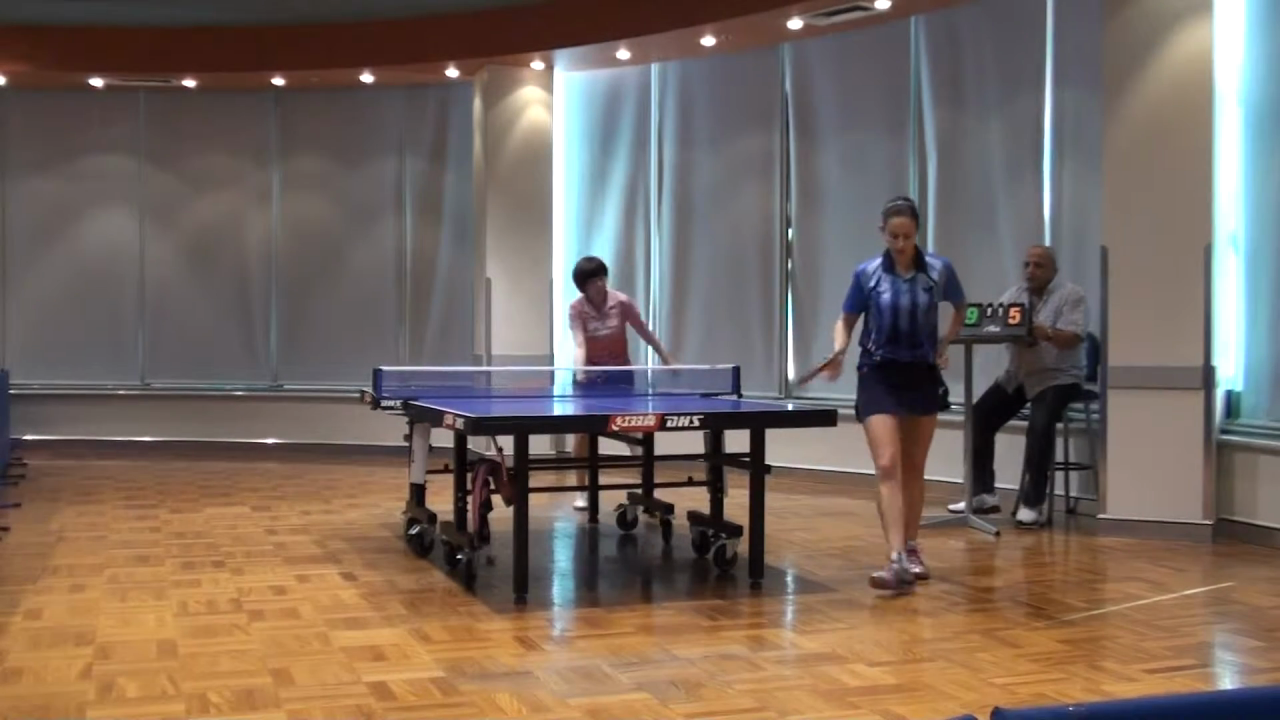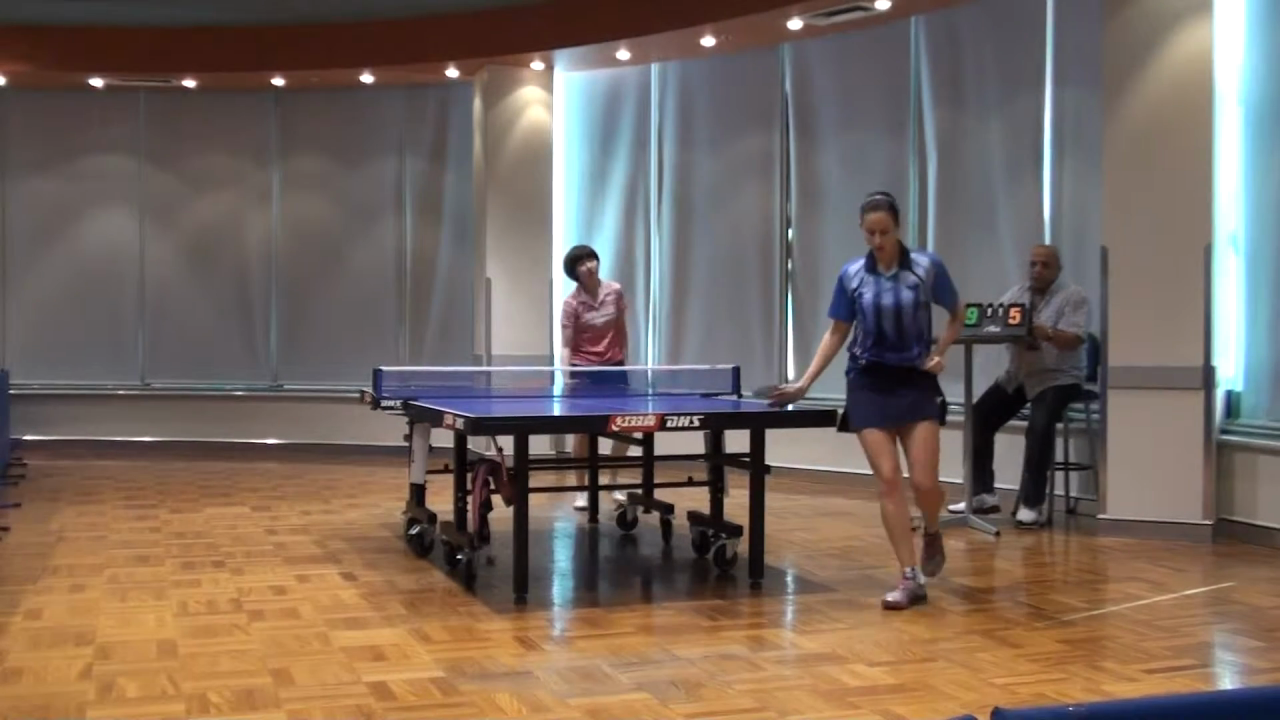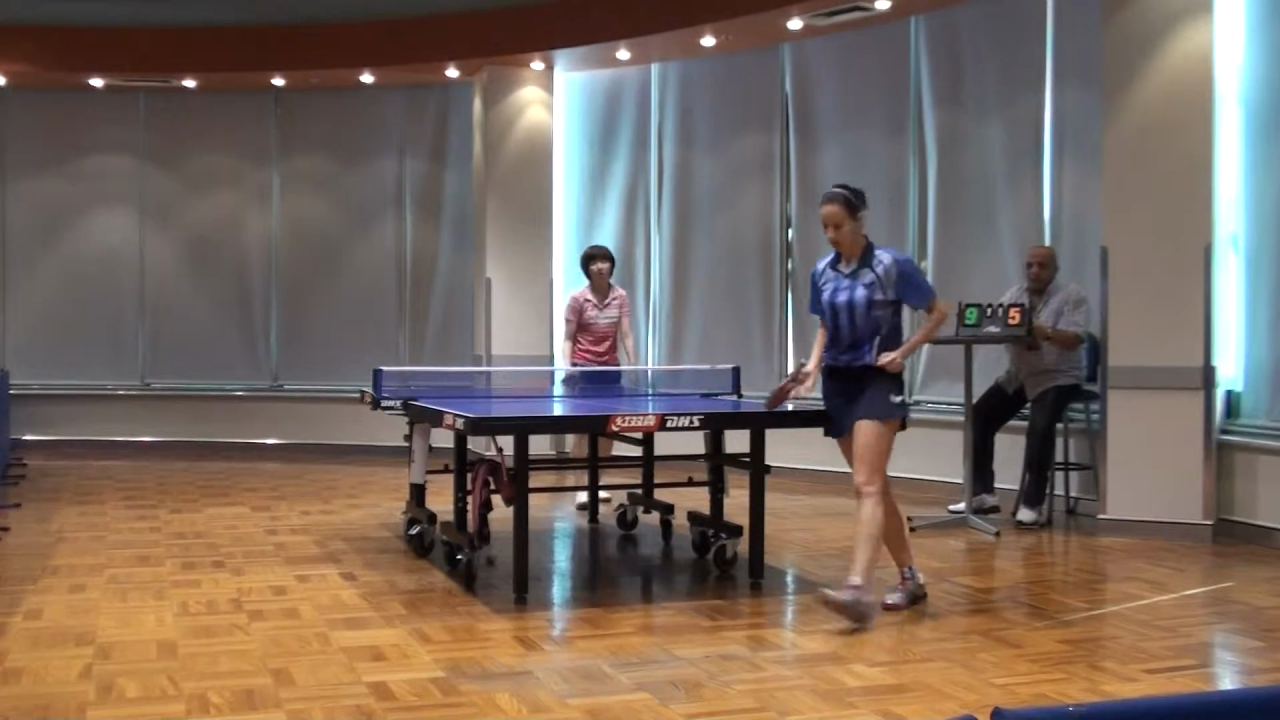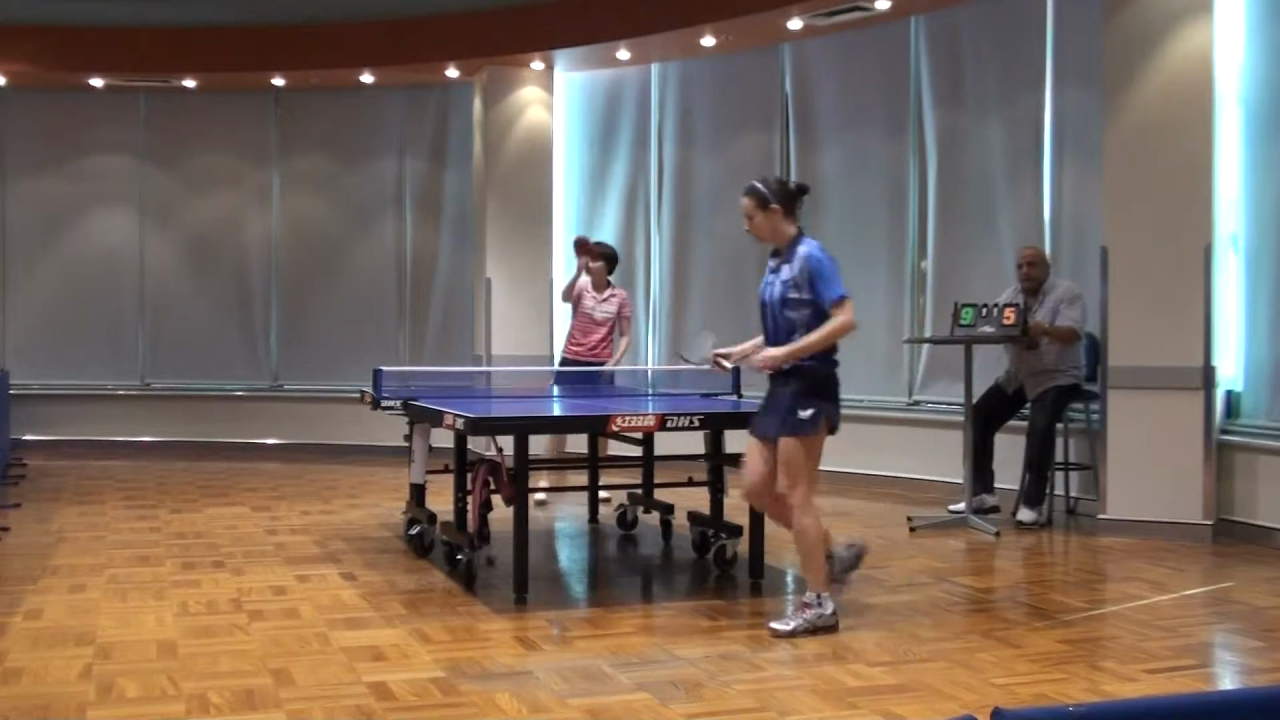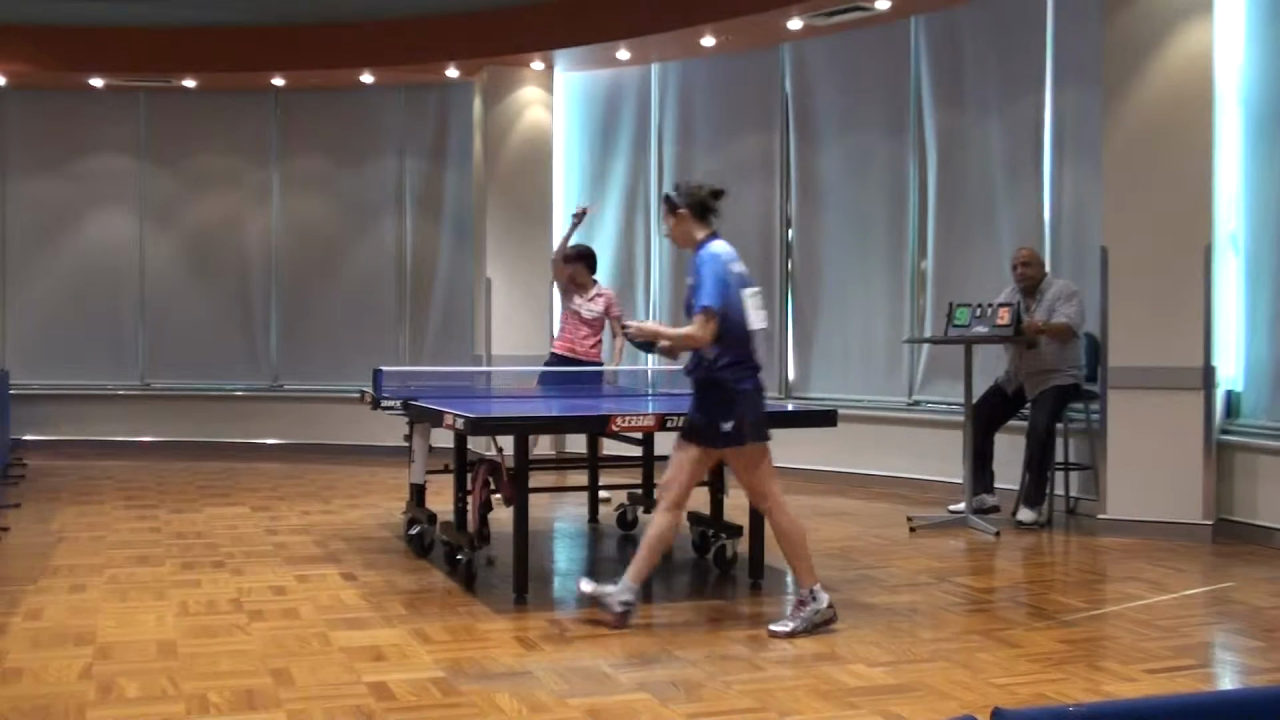
dt=0.3s
person 1, frame 1
left shoulder: (940, 271)
right shoulder: (867, 274)
left elbow: (958, 310)
right elbow: (845, 321)
left wrist: (946, 344)
right wrist: (837, 358)
left hip: (923, 377)
right hip: (879, 377)
left knee: (914, 468)
right knee: (888, 467)
left ankle: (909, 548)
right ankle: (896, 562)
person 1, frame 2
left shoulder: (929, 268)
right shoulder: (852, 275)
left elbow: (956, 314)
right elbow: (836, 333)
left wrist: (940, 352)
right wrist: (804, 382)
left hip: (917, 383)
right hip: (869, 384)
left knee: (925, 482)
right knee: (888, 480)
left ankle: (932, 534)
right ankle: (911, 577)
person 1, frame 3
left shoulder: (893, 264)
right shoulder: (822, 272)
left elbow: (938, 311)
left wrist: (904, 351)
right wrist: (812, 366)
left hip: (879, 383)
right hip: (838, 386)
left knee: (867, 484)
right knee: (872, 485)
left ankle: (860, 589)
right ankle: (909, 576)
person 1, frame 4
left shoulder: (812, 257)
right shoulder: (774, 264)
left elbow: (845, 320)
left wrist: (787, 353)
right wrist: (743, 351)
left hip: (807, 385)
right hip: (781, 388)
left knee: (796, 495)
right knee: (755, 487)
left ankle: (818, 605)
right ankle: (838, 554)
person 1, frame 5
left shoulder: (711, 259)
right shoulder: (719, 256)
left elbow: (701, 334)
left wrist: (651, 331)
right wrist: (671, 339)
left hip: (729, 398)
right hip: (718, 396)
left knee: (765, 498)
right knee: (671, 493)
left ankle: (815, 599)
right ankle: (623, 594)
person 2, frame 1
left shoulder: (1072, 295)
right shoulder: (1013, 294)
left elbow: (1072, 338)
left wrist: (1047, 333)
left hip: (1057, 377)
right hip: (1017, 376)
left knee: (1040, 426)
right knee: (979, 417)
left ankle: (1032, 504)
right ankle: (983, 494)
person 2, frame 2
left shoulder: (1074, 296)
right shoulder: (1015, 293)
left elbow: (1074, 340)
left wrist: (1048, 334)
left hip: (1058, 378)
right hip: (1017, 376)
left knee: (1039, 427)
right knee: (978, 417)
left ankle: (1032, 504)
right ankle: (983, 494)
person 2, frame 3
left shoulder: (1072, 295)
right shoulder: (1014, 294)
left elbow: (1074, 339)
left wrist: (1047, 333)
left hip: (1057, 378)
right hip: (1017, 376)
left knee: (1040, 427)
right knee: (978, 417)
left ankle: (1032, 504)
right ankle: (983, 494)
person 2, frame 4
left shoulder: (1067, 293)
right shoulder: (1010, 295)
left elbow: (1071, 334)
left wrist: (1045, 329)
left hip: (1057, 378)
right hip: (1017, 376)
left knee: (1040, 427)
right knee: (978, 417)
left ankle: (1032, 504)
right ankle: (983, 494)
person 2, frame 5
left shoulder: (1064, 291)
right shoulder: (1009, 295)
left elbow: (1067, 330)
left wrist: (1039, 327)
left hip: (1057, 378)
right hip: (1017, 377)
left knee: (1039, 428)
right knee: (978, 418)
left ankle: (1032, 504)
right ankle: (983, 494)
person 3, frame 1
left shoulder: (623, 302)
right shoulder: (577, 309)
left elbow: (645, 333)
right elbow: (580, 346)
left wrist: (667, 361)
right wrist: (580, 373)
left hip: (620, 374)
right hip: (592, 374)
right knee: (583, 433)
right ankle: (582, 490)
person 3, frame 2
left shoulder: (615, 291)
right shoulder: (571, 303)
left elbow: (621, 330)
right elbow: (567, 345)
left wrist: (626, 361)
right wrist: (565, 374)
left hip: (614, 367)
right hip: (584, 370)
right knee: (584, 430)
left ankle: (613, 481)
right ankle: (582, 490)
person 3, frame 3
left shoulder: (621, 297)
right shoulder: (578, 299)
left elbow: (626, 334)
right elbow: (568, 338)
left wrist: (632, 363)
right wrist: (569, 364)
left hip: (610, 369)
right hip: (583, 369)
right ankle: (581, 488)
person 3, frame 4
left shoulder: (621, 297)
right shoulder: (579, 289)
left elbow: (625, 336)
right elbow: (565, 296)
left wrist: (614, 361)
right wrist: (579, 271)
left hip: (601, 367)
right hip: (572, 363)
right ankle: (544, 482)
person 3, frame 5
left shoulder: (607, 297)
right shoulder: (566, 289)
left elbow: (618, 336)
right elbow: (556, 256)
left wrist: (615, 364)
right wrist: (574, 225)
left hip: (590, 367)
right hip: (560, 362)
